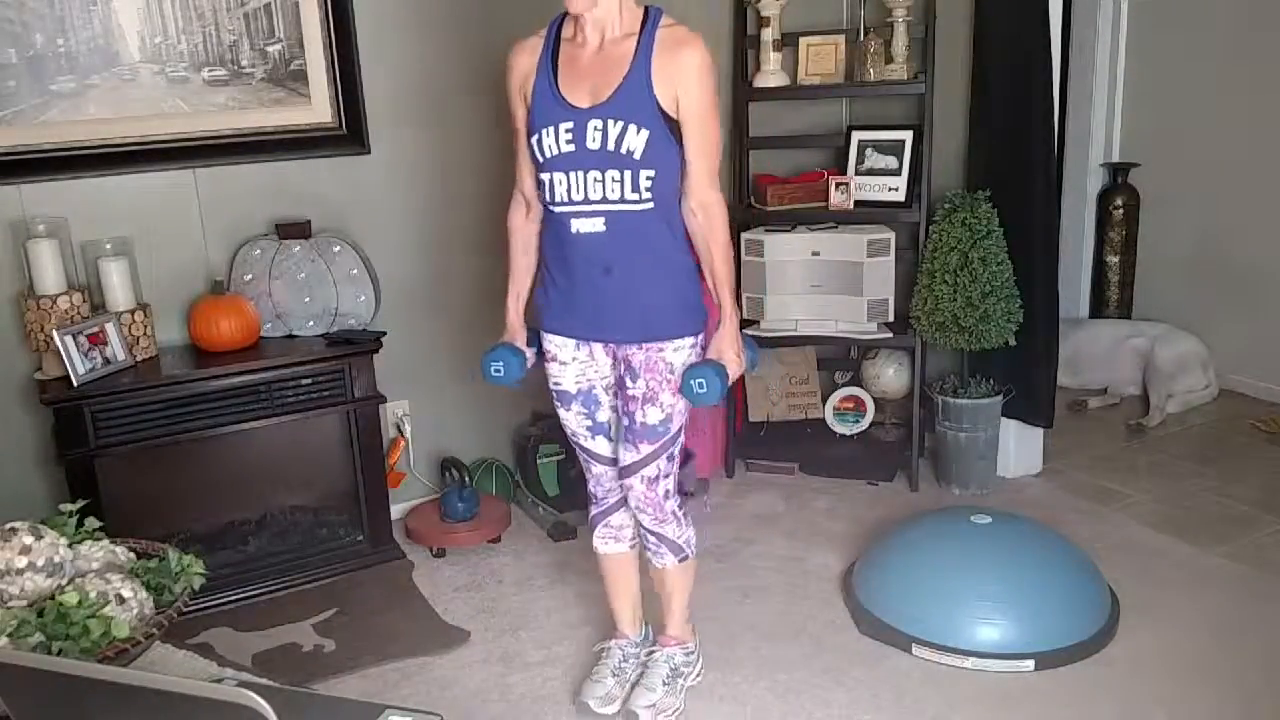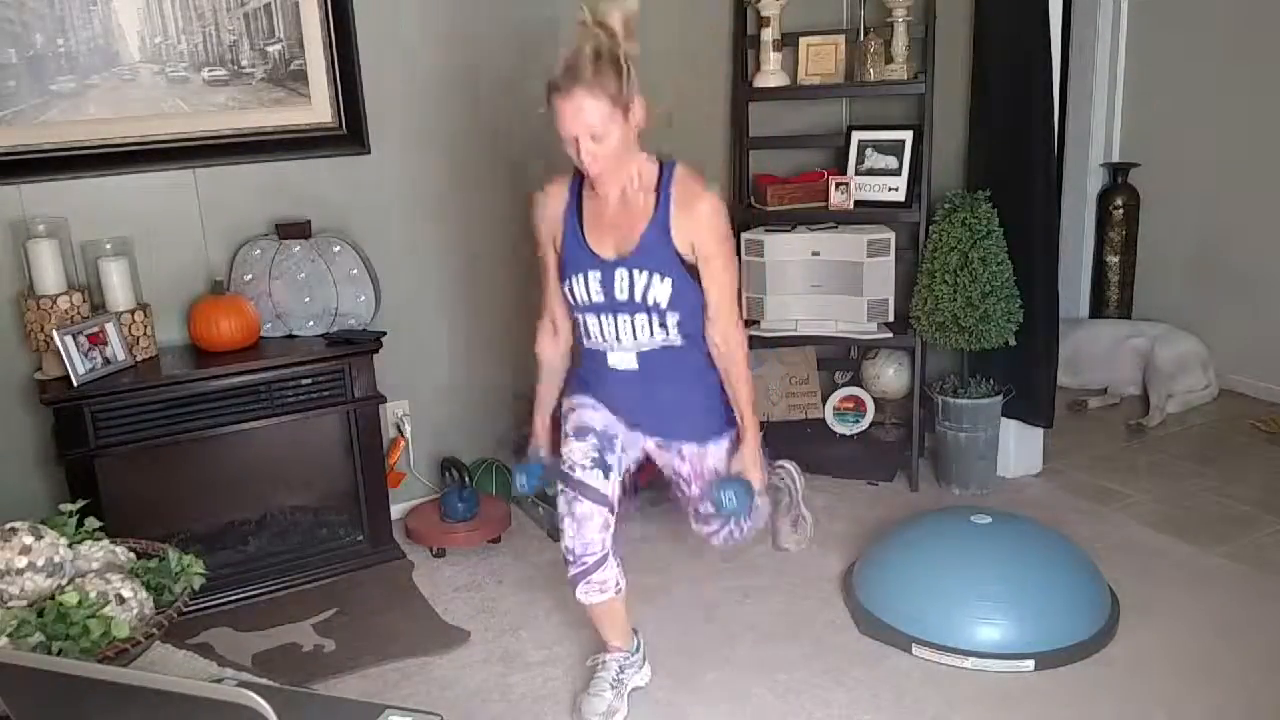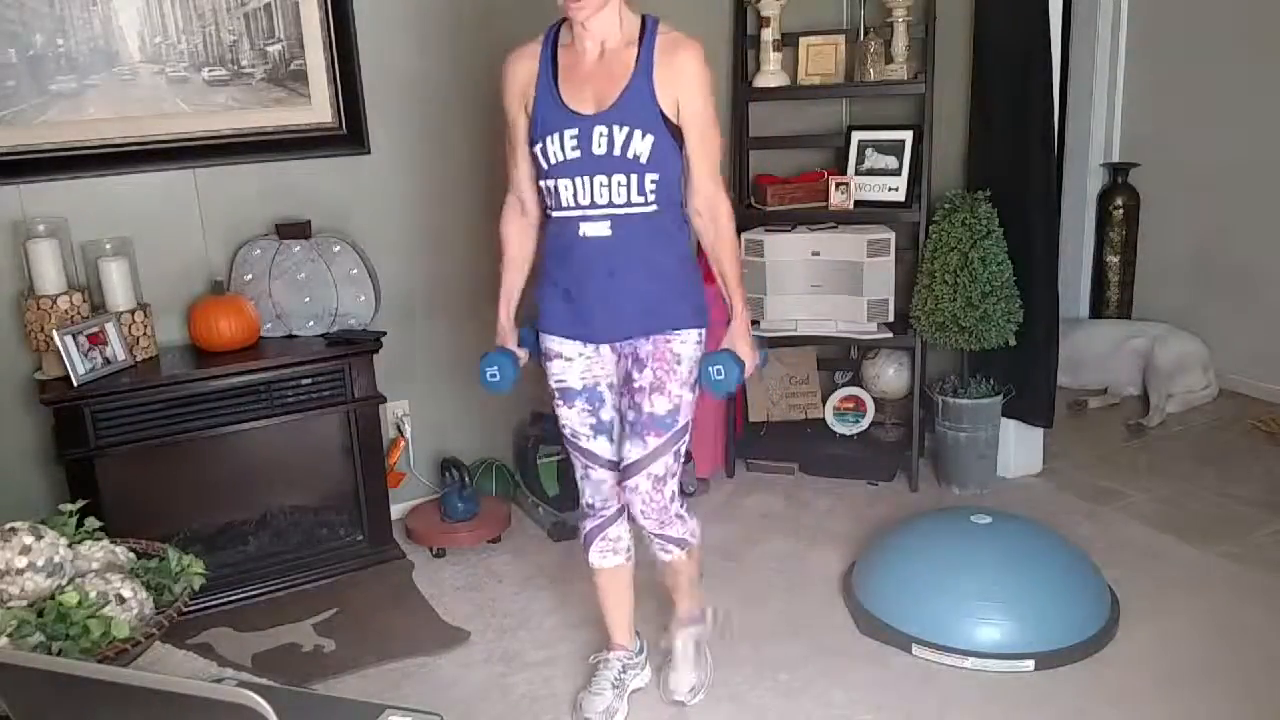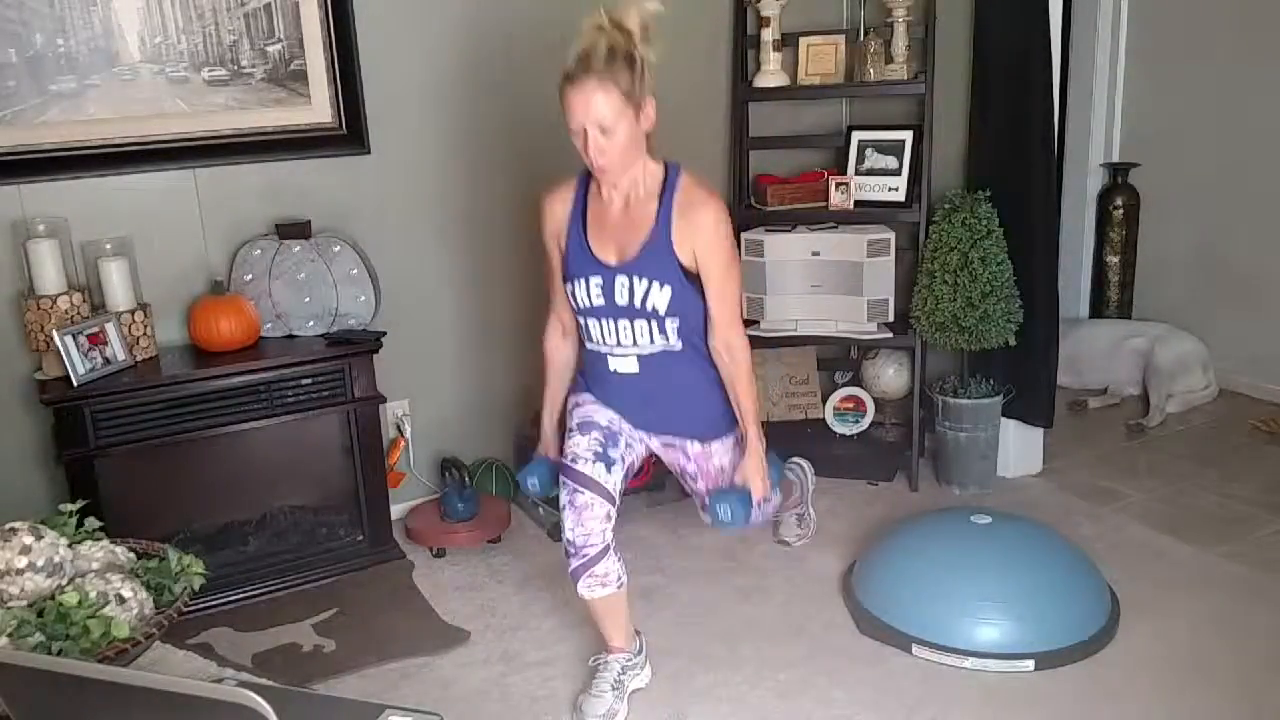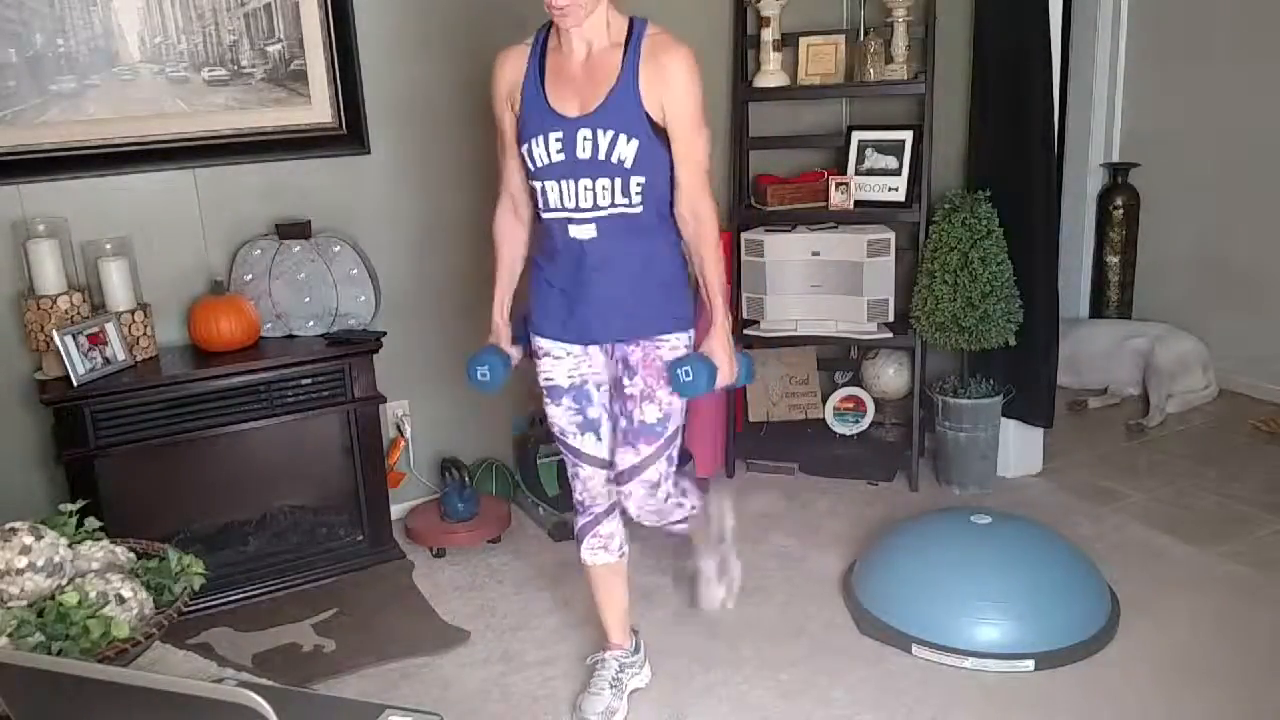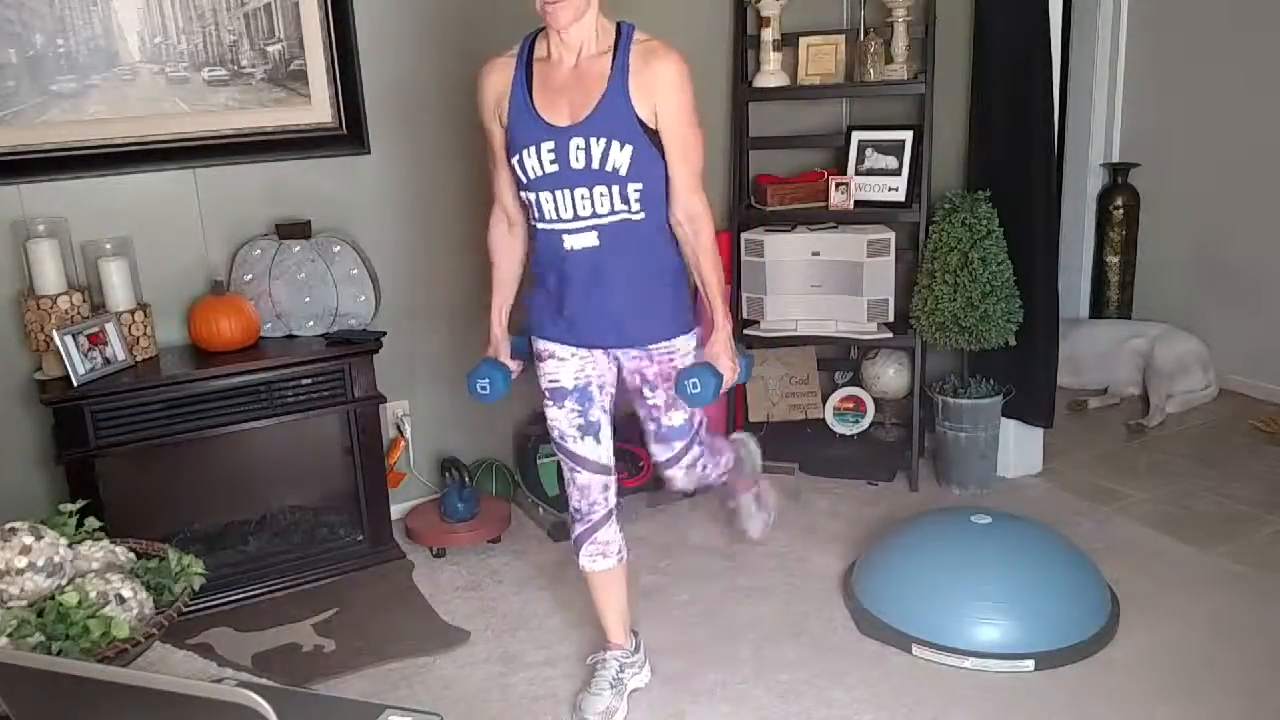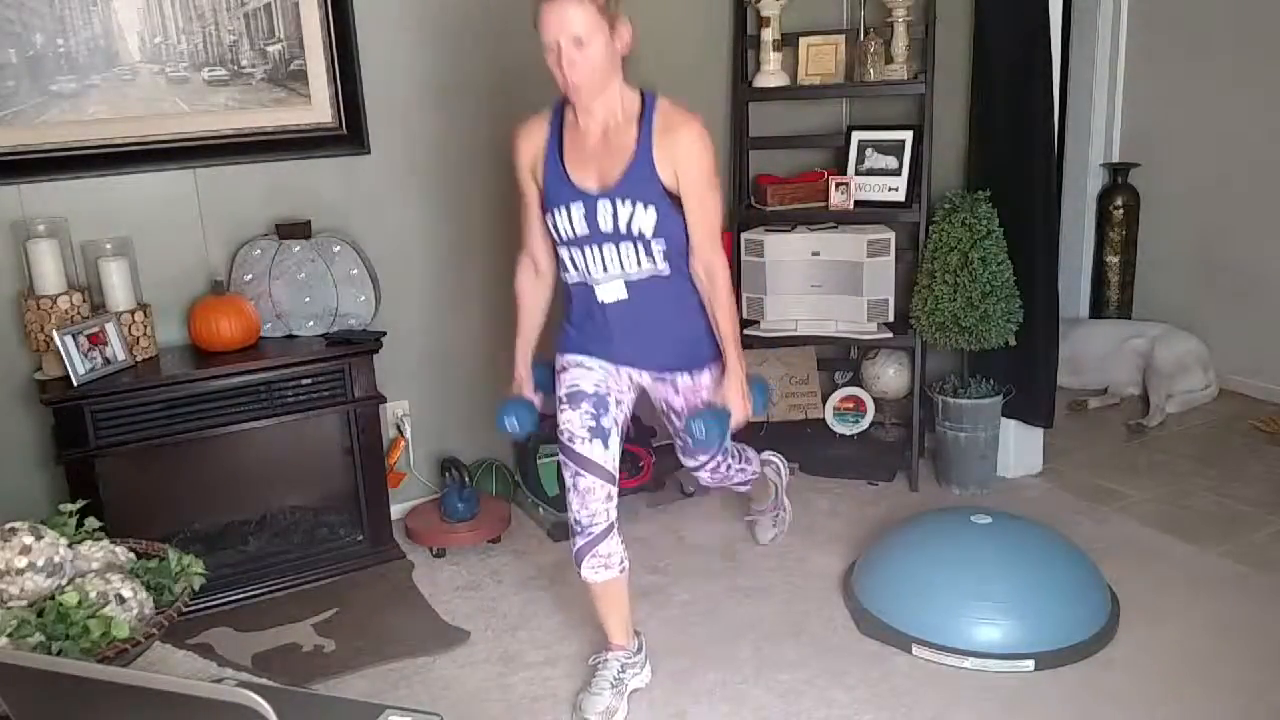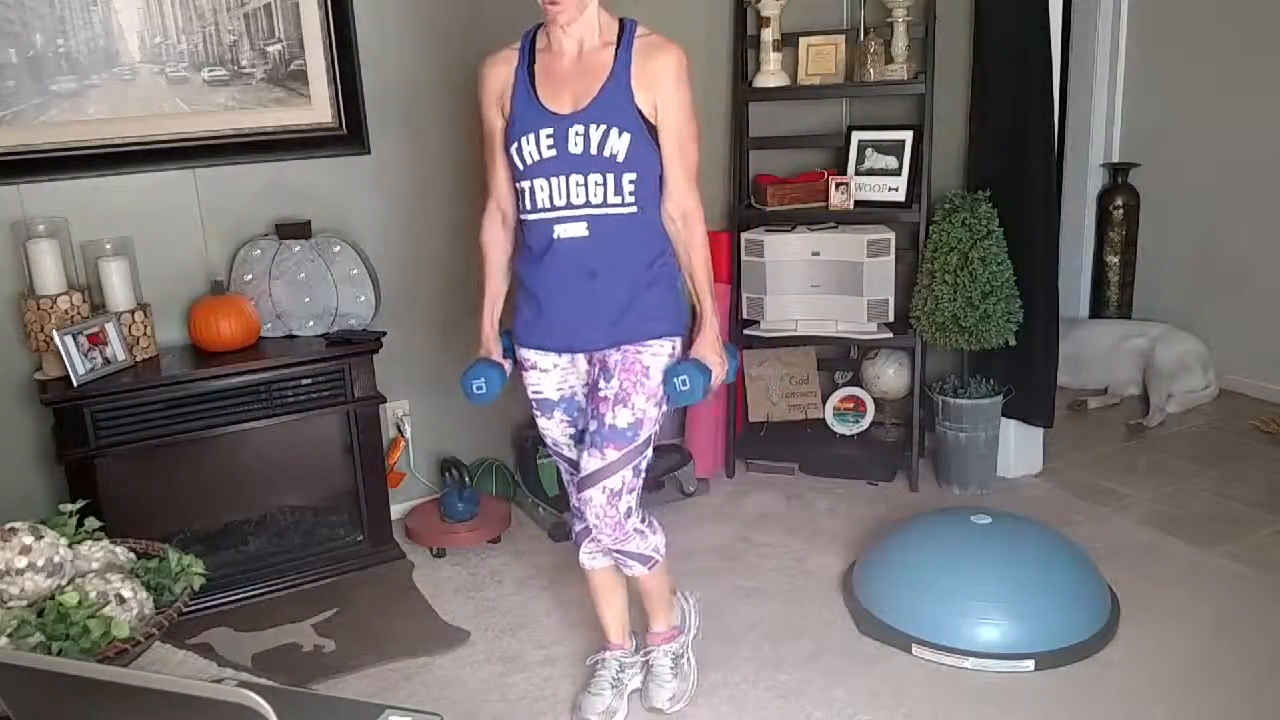
dt=0.3s
person 1, frame 1
right shoulder: (530, 59)
left elbow: (703, 199)
right elbow: (528, 200)
left wrist: (729, 321)
right wrist: (514, 310)
left hip: (660, 320)
right hip: (569, 323)
left knee: (650, 488)
right knee: (603, 482)
left ankle: (677, 646)
right ankle: (626, 637)
person 1, frame 2
left shoulder: (693, 205)
right shoulder: (554, 204)
left elbow: (724, 327)
right elbow: (555, 321)
left wrist: (746, 437)
right wrist: (541, 422)
left hip: (686, 409)
right hip: (600, 404)
left knee: (720, 521)
right knee: (581, 521)
left ankle: (780, 489)
right ankle: (621, 657)
person 1, frame 3
left shoulder: (675, 58)
right shoulder: (529, 72)
left elbow: (708, 196)
right elbow: (525, 200)
left wrist: (739, 313)
right wrist: (507, 320)
left hip: (662, 323)
right hip: (569, 329)
left knee: (650, 493)
right knee: (599, 493)
left ankle: (690, 616)
right ankle: (621, 652)
person 1, frame 4
left shoulder: (695, 212)
right shoulder: (561, 207)
left elbow: (727, 334)
right elbow: (562, 321)
left wrist: (751, 444)
right wrist: (550, 423)
left hip: (690, 410)
right hip: (604, 401)
right knee: (582, 522)
left ankle: (789, 487)
right ankle: (622, 658)
person 1, frame 5
left shoulder: (663, 60)
right shoulder: (518, 66)
left elbow: (694, 203)
right elbow: (518, 203)
left wrist: (719, 322)
right wrist: (500, 319)
left hip: (652, 322)
right hip: (560, 333)
left knee: (645, 493)
right knee: (591, 491)
left ankle: (710, 526)
right ankle: (621, 652)
person 1, frame 6
left shoulder: (653, 69)
right shoulder: (501, 79)
left elbow: (693, 206)
right elbow: (508, 210)
left wrist: (722, 326)
right wrist: (497, 323)
left hip: (651, 322)
right hip: (564, 333)
left knee: (687, 465)
right knee: (588, 497)
left ankle: (740, 460)
right ankle: (621, 654)
person 1, frame 7
left shoulder: (676, 132)
right shoulder: (534, 141)
left elbow: (708, 259)
right elbow: (537, 262)
left wrist: (734, 371)
right wrist: (521, 361)
left hip: (677, 350)
right hip: (587, 354)
left knee: (709, 468)
right knee: (586, 506)
left ankle: (762, 476)
right ankle: (621, 654)
person 1, frame 8
left shoulder: (652, 60)
right shoulder: (503, 73)
left elbow: (681, 204)
right elbow: (501, 211)
left wrist: (708, 322)
right wrist: (488, 324)
left hip: (639, 323)
right hip: (546, 333)
left knee: (613, 494)
right knee: (589, 497)
left ankle: (670, 626)
right ankle: (620, 654)
